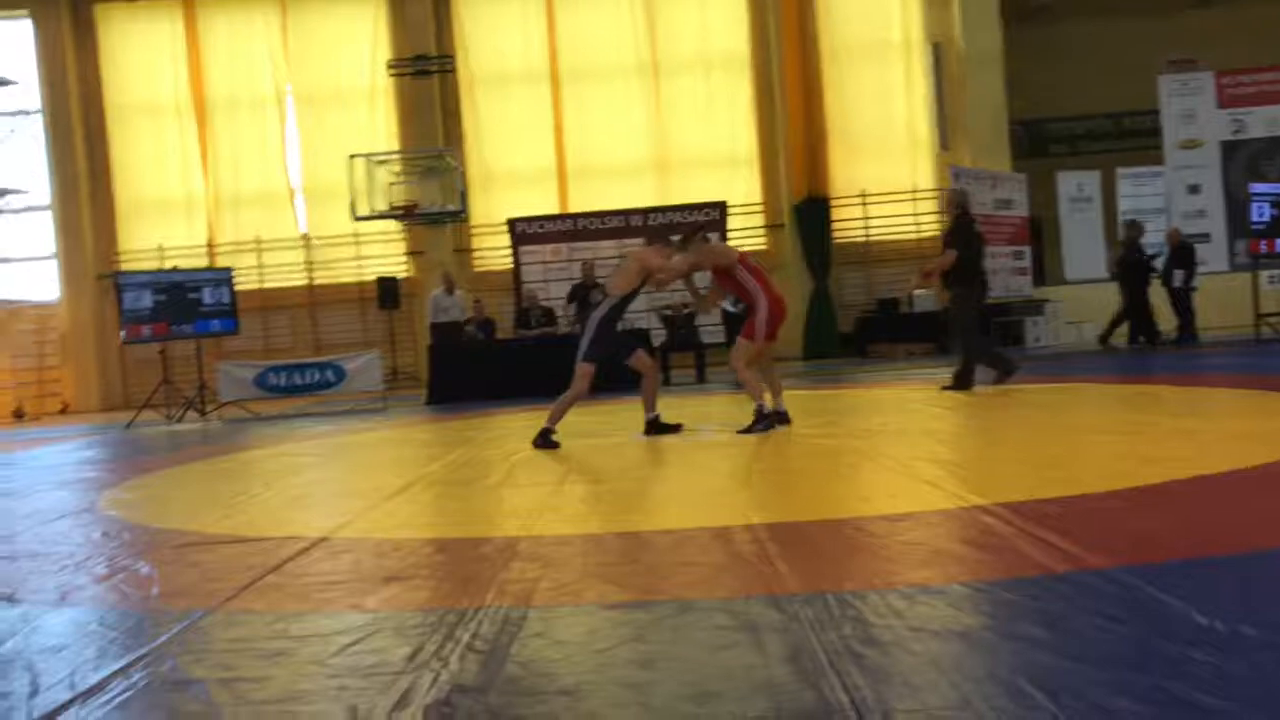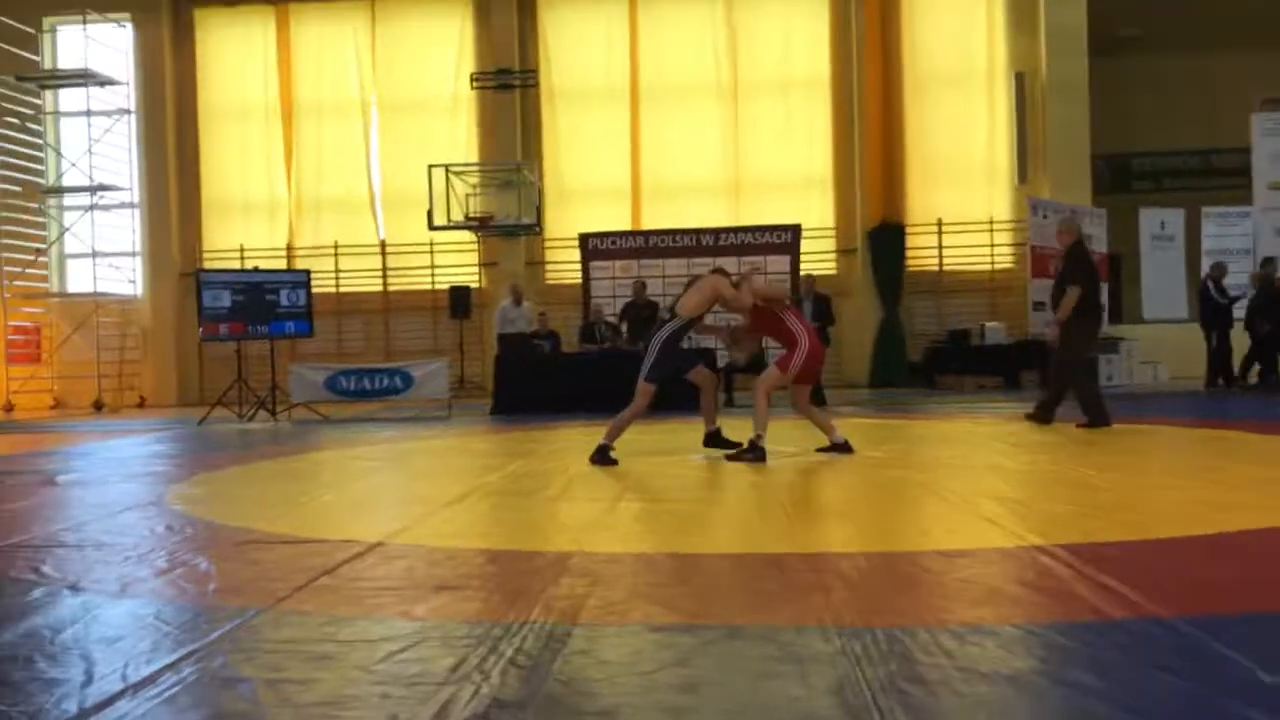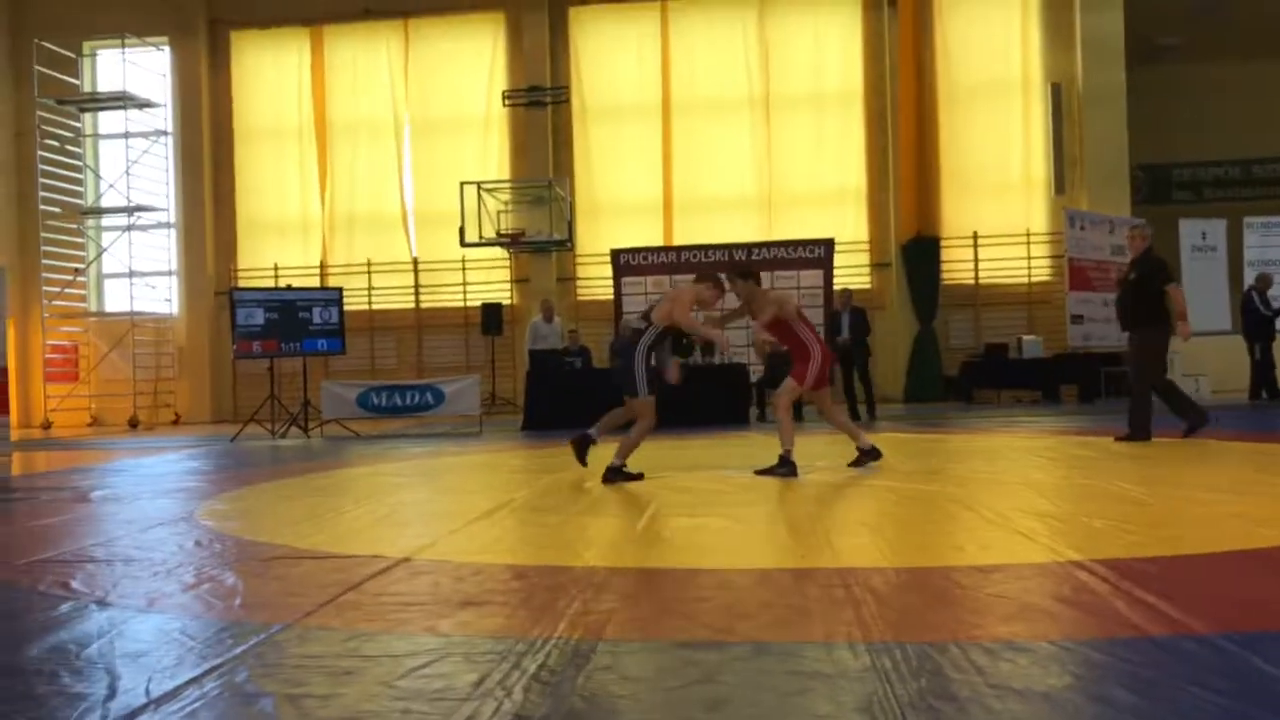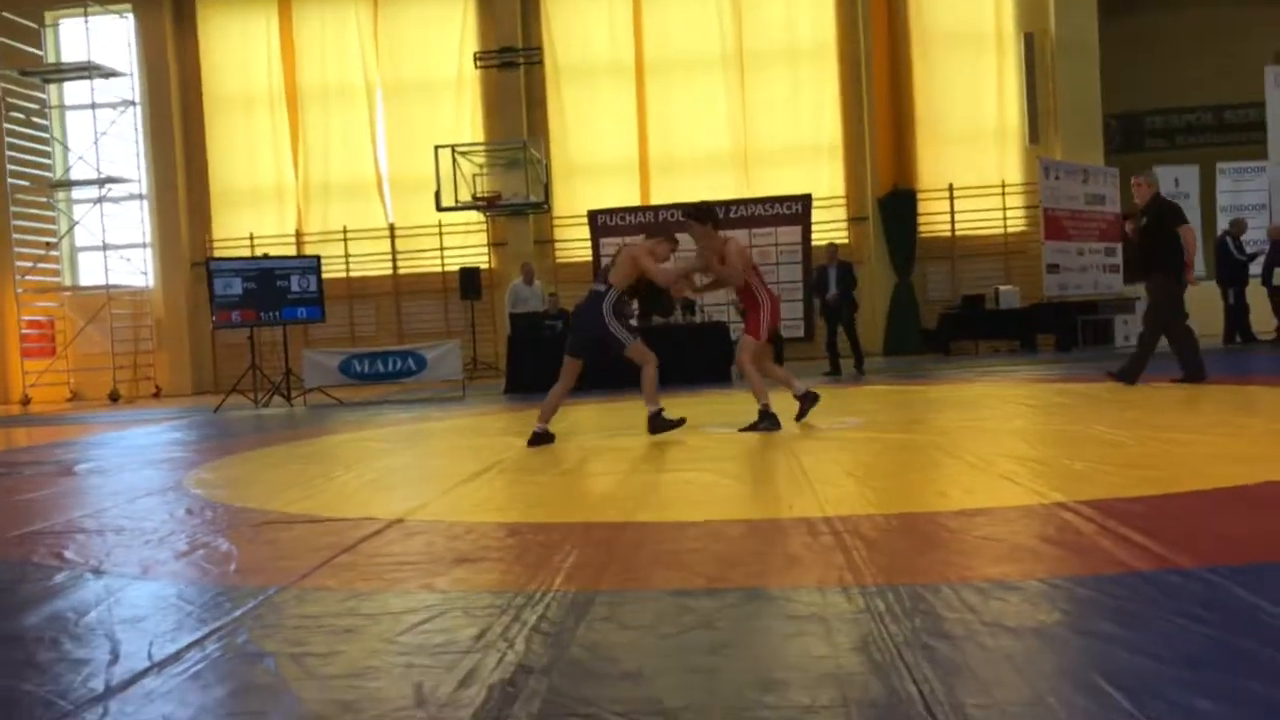
dt=0.4s
person 1, frame 1
left shoulder: (958, 227)
right shoulder: (971, 226)
left elbow: (950, 258)
left wrist: (929, 271)
right wrist: (938, 271)
left hip: (963, 287)
right hip: (974, 285)
left knee: (966, 332)
right knee: (970, 333)
left ankle: (1003, 365)
right ankle: (962, 379)
person 1, frame 2
left shoulder: (1075, 258)
right shoulder: (1080, 255)
left elbow: (1073, 293)
left wrist: (1056, 322)
left hip: (1079, 322)
right hip: (1080, 321)
left knee: (1077, 370)
right knee: (1061, 368)
left ankle: (1098, 416)
right ankle: (1045, 411)
person 1, frame 3
left shoulder: (1153, 264)
right shoulder: (1136, 265)
left elbow: (1173, 291)
left wrist: (1181, 320)
right wrist: (1120, 284)
left hip: (1151, 331)
right hip: (1141, 332)
left knee: (1140, 381)
right knee: (1155, 380)
left ankle: (1139, 430)
right ankle: (1195, 416)
person 1, frame 4
left shoulder: (1165, 208)
right shoulder: (1144, 213)
left elbow: (1188, 233)
left wrist: (1189, 266)
right wrist: (1132, 234)
left hip: (1168, 276)
right hip: (1157, 277)
left knee: (1153, 324)
right knee: (1174, 326)
left ankle: (1131, 372)
right ankle: (1194, 371)
person 2, frame 1
left shoulder: (642, 264)
right shoulder: (641, 257)
left elbow: (659, 281)
right elbow: (672, 270)
left hip: (610, 328)
right hip: (597, 326)
left knee: (650, 368)
right knee: (580, 387)
left ankle: (652, 422)
right ankle: (544, 432)
person 2, frame 2
left shoulder: (702, 285)
right shoulder: (717, 281)
left elbow: (694, 325)
right elbow: (744, 303)
right wrist: (746, 287)
left hip: (671, 344)
right hip: (661, 343)
left knee: (709, 380)
right knee: (640, 404)
left ankle: (712, 435)
right ankle: (602, 449)
person 2, frame 3
left shoulder: (679, 297)
right shoulder: (688, 293)
right elbow: (679, 318)
right wrist: (710, 333)
left hip: (629, 348)
right hip: (636, 352)
left knee: (633, 409)
right knee: (647, 419)
left ankle: (588, 437)
right ankle: (615, 468)
person 2, frame 4
left shoulder: (633, 253)
right shoulder: (639, 252)
right elbow: (663, 280)
left wrist: (684, 270)
right wrist: (693, 266)
left hip: (583, 314)
right hip: (602, 314)
left knee: (566, 380)
right knee: (649, 361)
left ankle: (539, 432)
right ankle: (654, 417)
person 3, frame 1
left shoulder: (717, 250)
right shoulder: (718, 274)
right elbow: (705, 307)
right wrist: (688, 283)
left hip: (765, 307)
right hip: (772, 307)
left knee: (737, 362)
right knee: (762, 363)
left ankle: (763, 415)
right ankle: (779, 412)
person 3, frame 2
left shoulder: (757, 296)
right shoulder: (752, 325)
left elbow: (783, 294)
left wrist: (751, 285)
left hip: (805, 346)
right hip: (810, 350)
left knee: (761, 387)
right knee: (801, 405)
left ankle: (757, 447)
right ankle: (839, 442)
person 3, frame 3
left shoulder: (772, 299)
right shoulder: (751, 307)
right elbow: (724, 319)
left hip: (814, 355)
right hip: (808, 357)
left knee: (781, 401)
right knee: (826, 409)
left ankle: (787, 462)
right ankle: (868, 448)
person 3, frame 4
left shoulder: (731, 247)
right shoulder: (712, 250)
left elbow: (737, 280)
right elbow: (724, 280)
left wrist: (710, 262)
right wrist: (697, 289)
left hip: (764, 306)
right hip: (755, 308)
left knee: (743, 359)
right knee: (761, 363)
left ankle: (768, 416)
right ankle: (804, 394)
